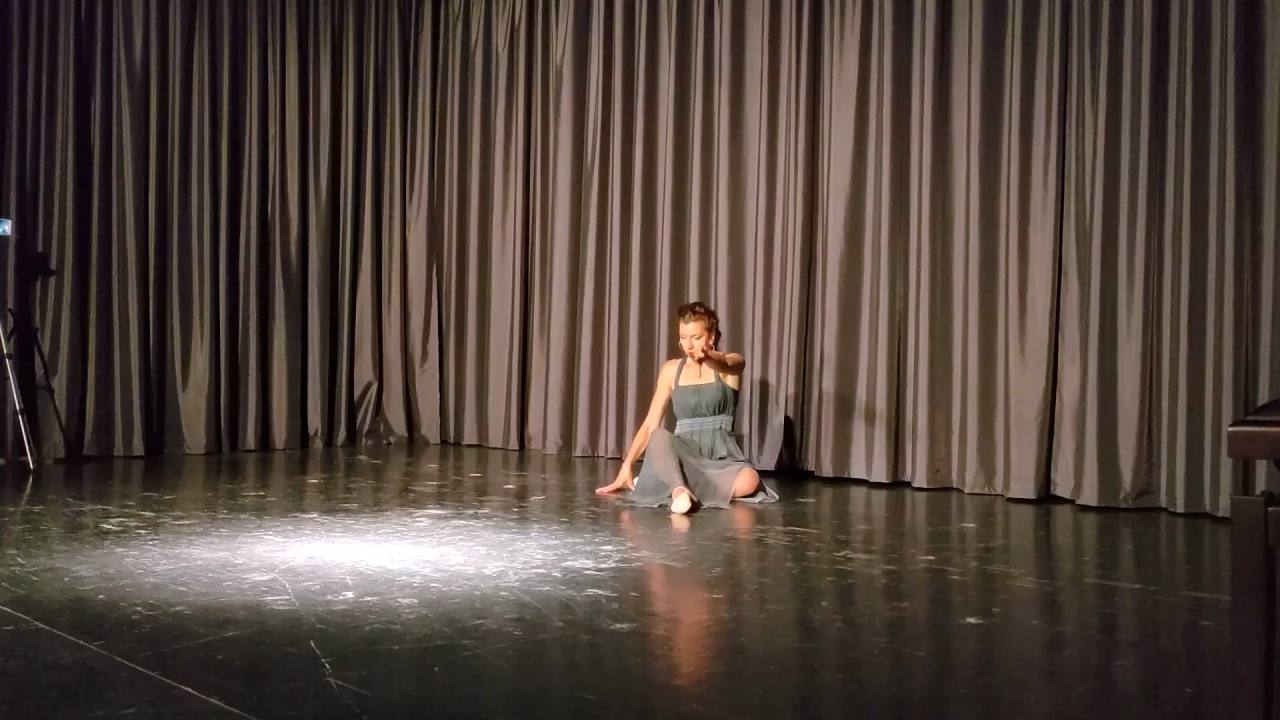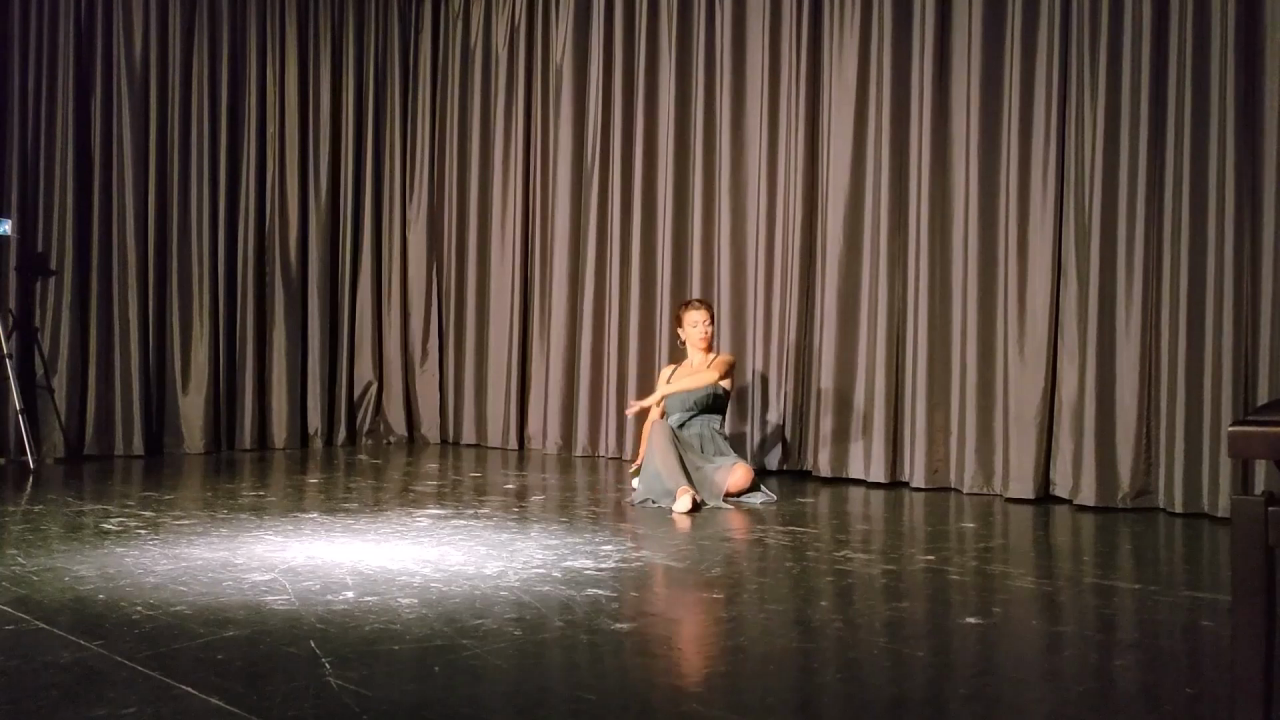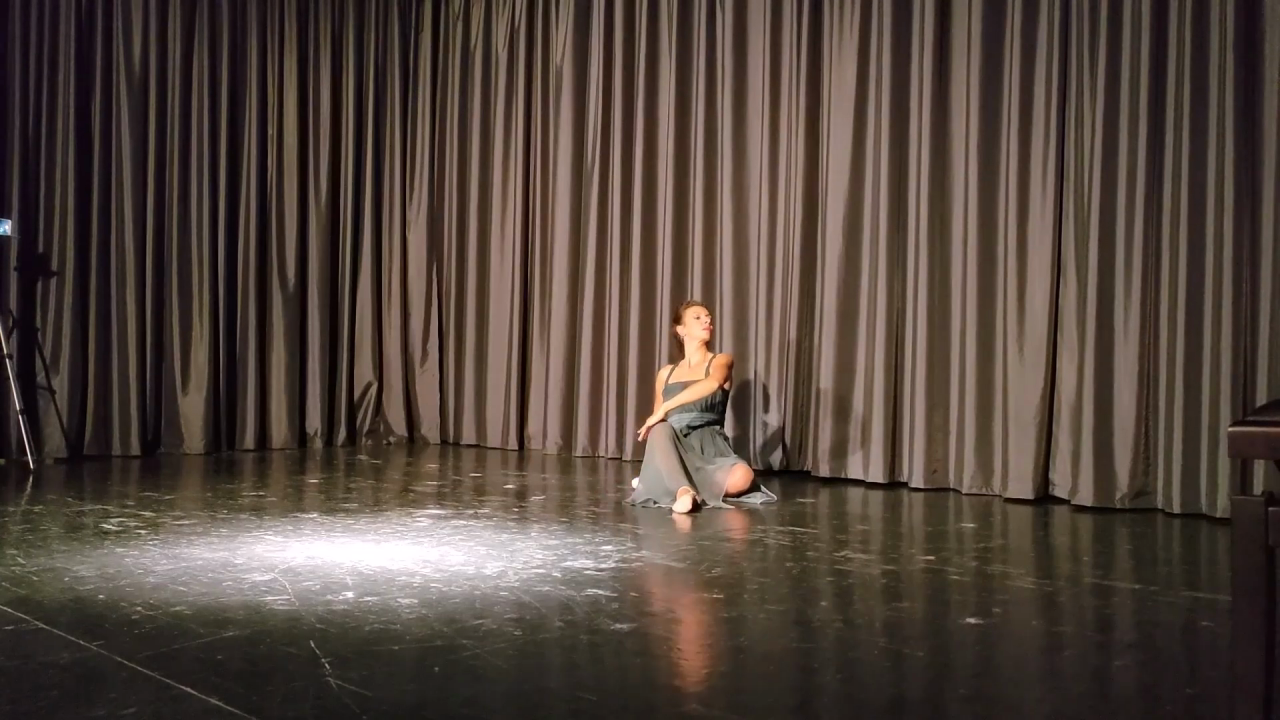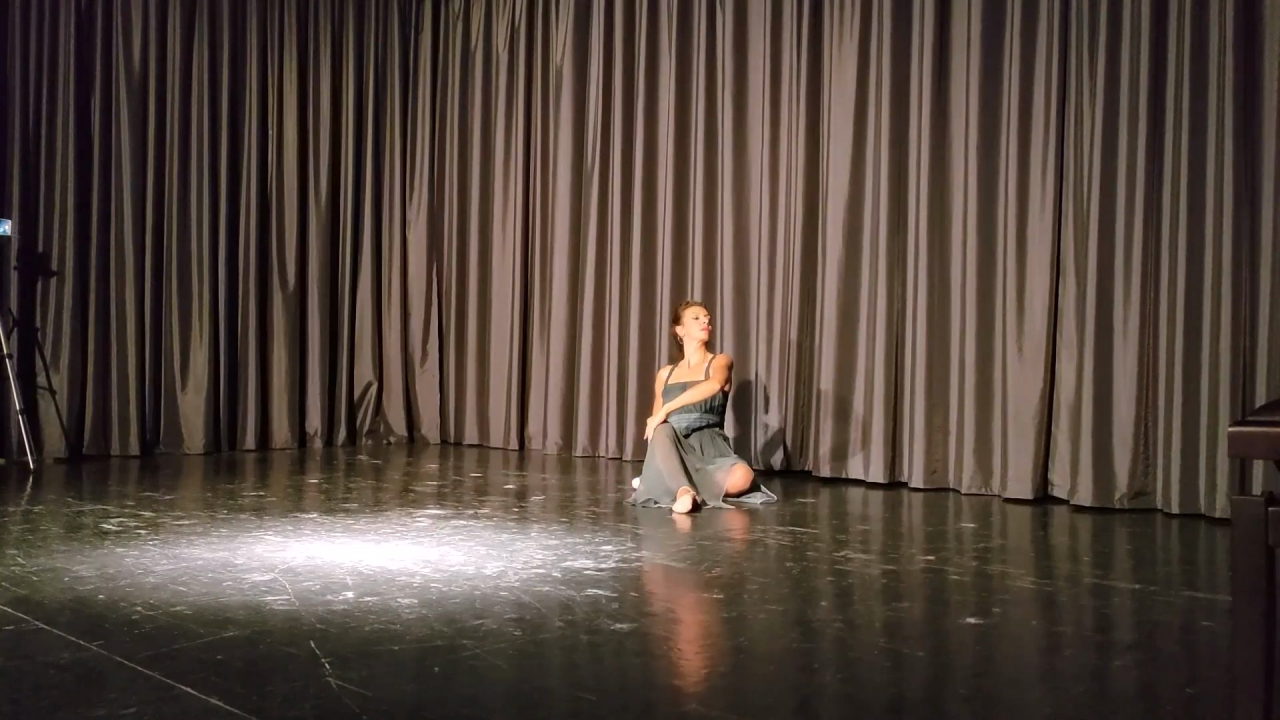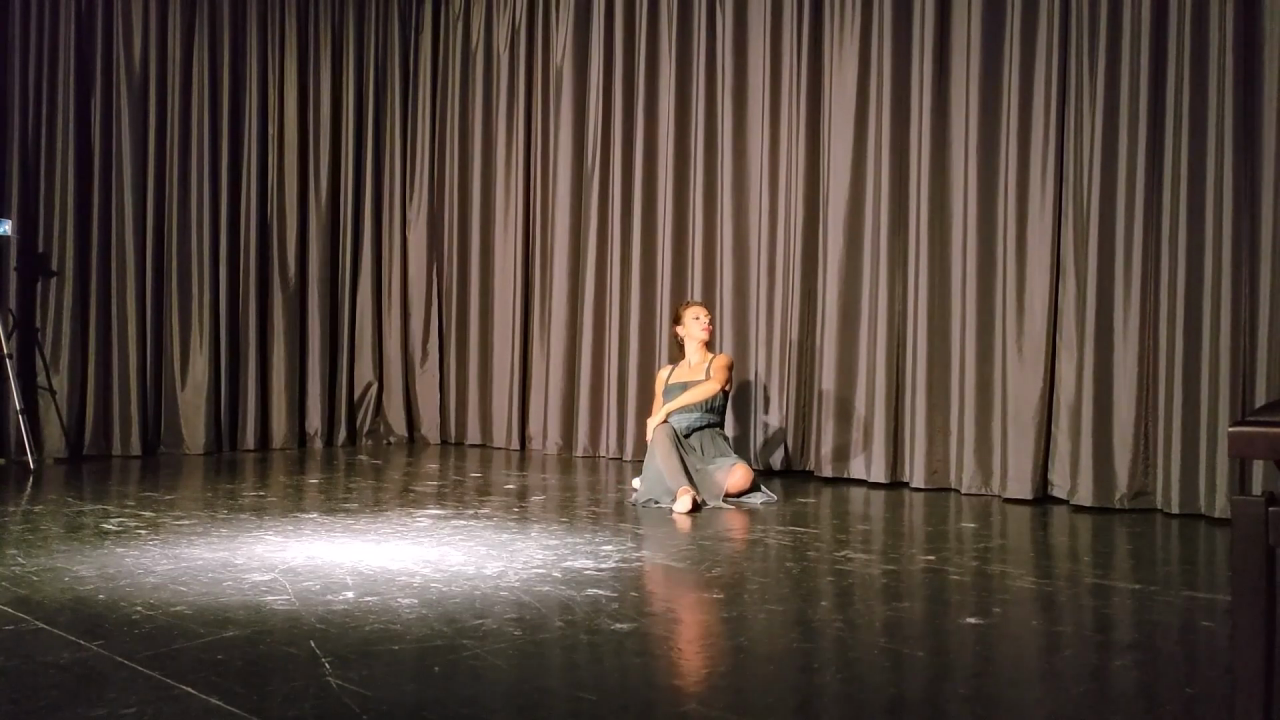
dt=0.7s
person 1, frame 1
left shoulder: (732, 362)
right shoulder: (672, 369)
left elbow: (722, 365)
right elbow: (651, 424)
left wrist: (706, 358)
right wrist: (626, 467)
left hip: (720, 455)
right hip: (683, 453)
left knee: (748, 481)
right knee: (660, 437)
left ankle: (673, 484)
right ankle: (680, 489)
person 1, frame 2
left shoulder: (724, 361)
right shoulder: (669, 373)
left elbow: (712, 375)
right elbow: (652, 421)
left wrist: (660, 393)
right wrist: (644, 450)
left hip: (711, 450)
right hip: (675, 452)
left knee: (743, 476)
right knee: (660, 429)
left ankle: (671, 482)
right ankle: (683, 489)
person 1, frame 3
left shoulder: (721, 361)
right shoulder: (666, 373)
left elbow: (713, 383)
right elbow: (655, 422)
left wrist: (665, 408)
left hip: (710, 449)
right hip: (675, 451)
left knee: (742, 477)
right knee: (661, 429)
left ankle: (677, 485)
right ankle: (684, 490)
person 1, frame 4
left shoulder: (721, 362)
right shoulder: (665, 374)
left elbow: (715, 384)
right elbow: (655, 424)
left wrist: (666, 409)
left hip: (710, 449)
right hip: (675, 450)
left knee: (742, 477)
right knee: (662, 431)
left ankle: (675, 484)
right ankle: (684, 490)
person 1, frame 5
left shoulder: (720, 361)
right shoulder: (666, 374)
left elbow: (715, 384)
right elbow: (655, 422)
left wrist: (666, 410)
left hip: (710, 448)
right hip: (674, 450)
left knee: (742, 477)
right knee: (662, 431)
left ankle: (676, 484)
right ankle: (683, 490)
